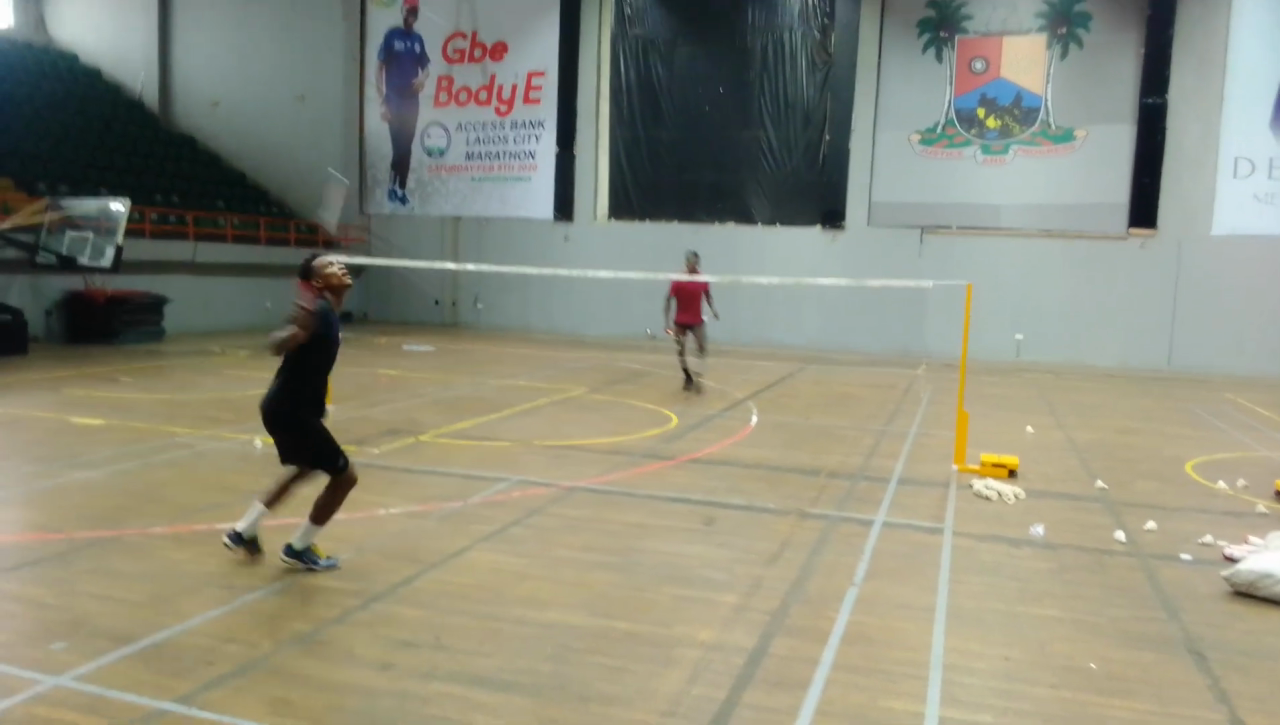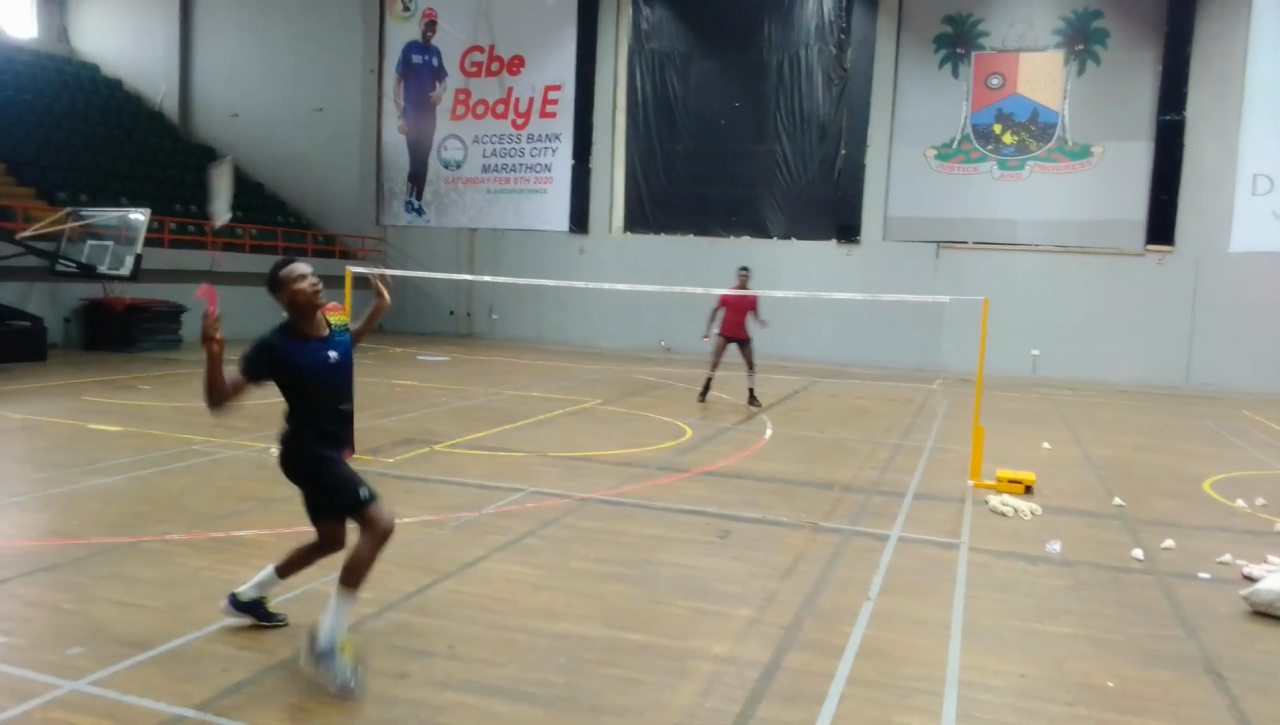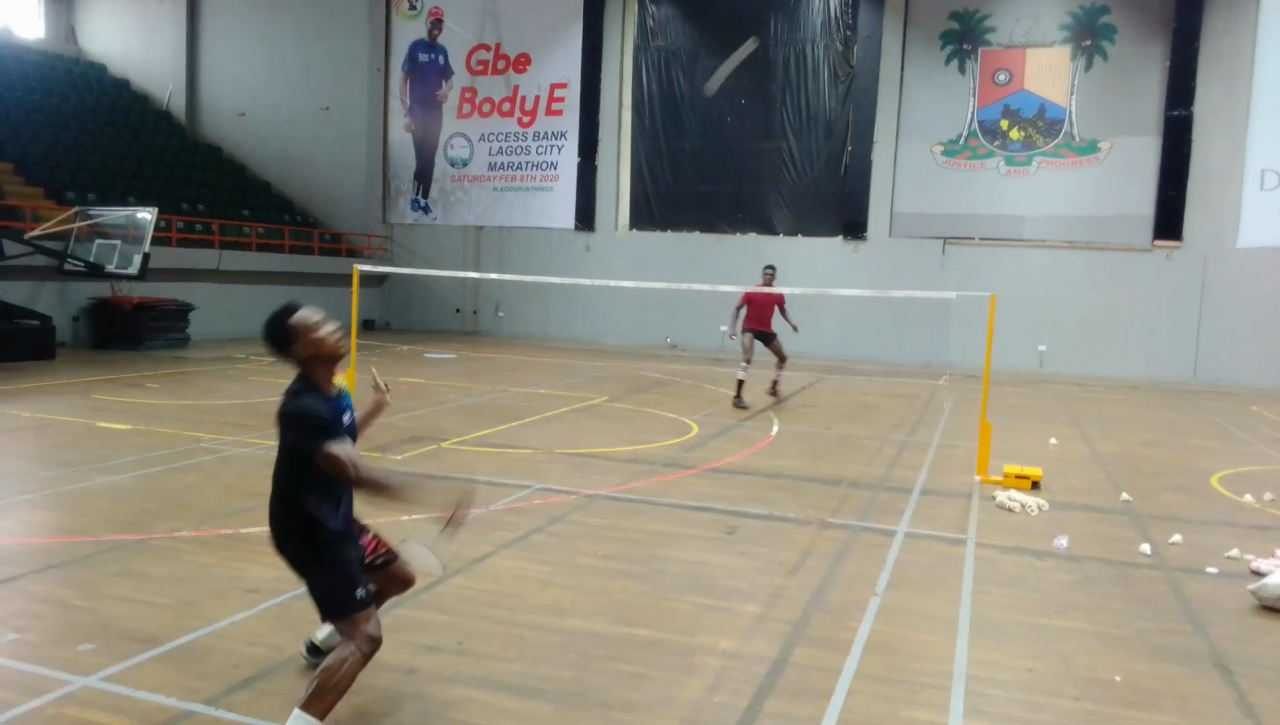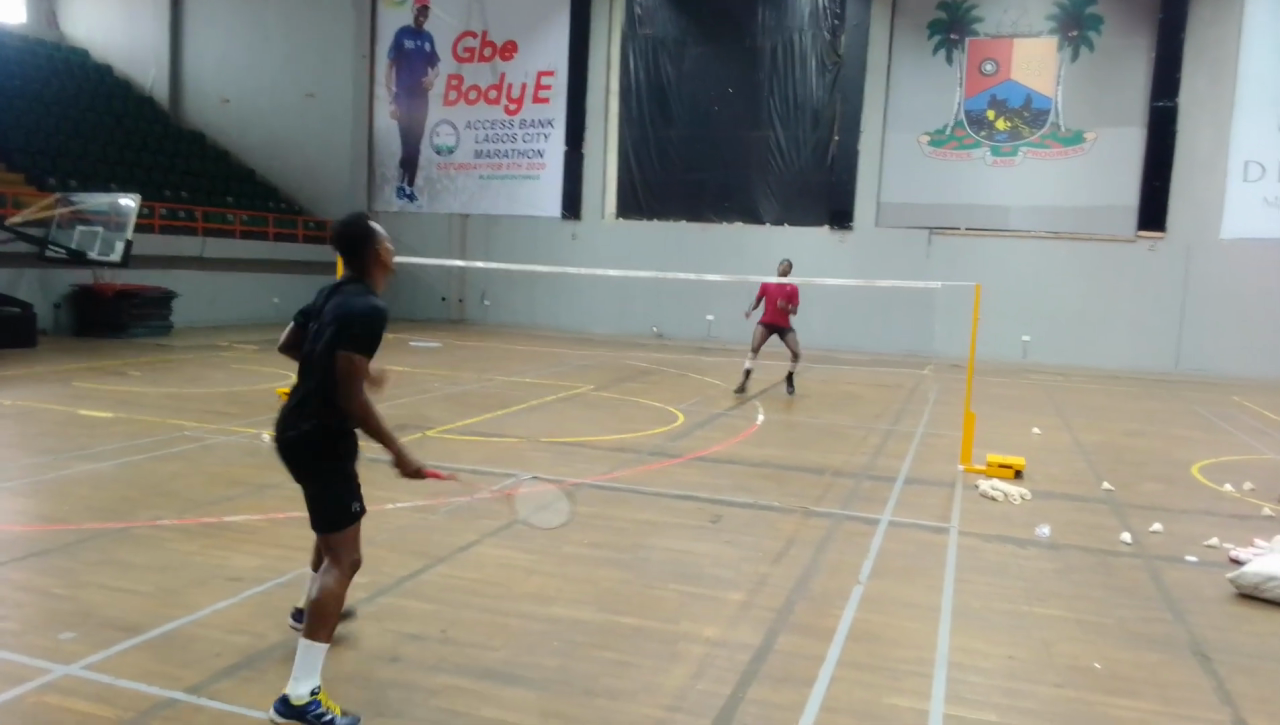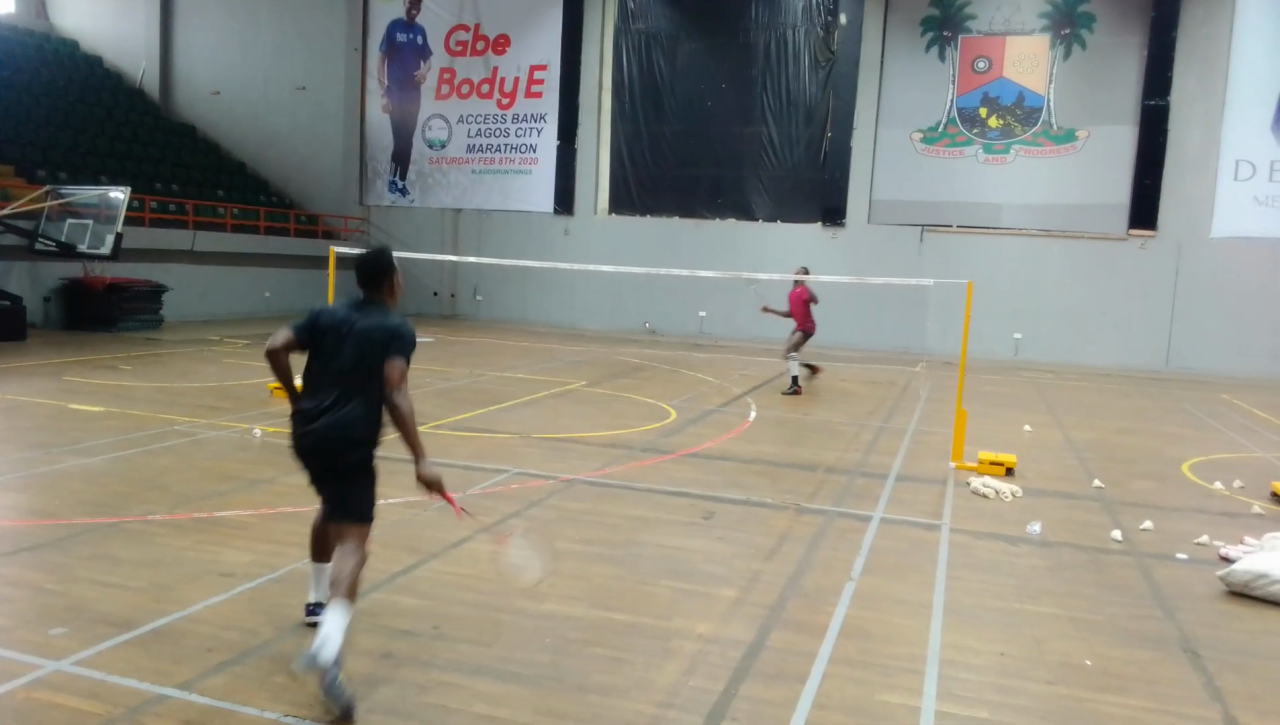
dt=0.3s
person 1, frame 1
left shoulder: (325, 307)
right shoulder: (313, 307)
right elbow: (278, 345)
right wrist: (302, 328)
left hip: (286, 407)
right hip: (293, 412)
left knee: (302, 470)
right knee: (345, 478)
left ankle: (243, 530)
right ankle: (300, 547)
person 1, frame 2
left shoulder: (335, 322)
right shoulder: (275, 346)
right elbow: (218, 400)
left wrist: (376, 311)
right wrist: (214, 353)
left hip: (333, 451)
right hip: (311, 454)
left knee: (331, 539)
right knee: (380, 523)
left ankle: (248, 597)
right ankle: (328, 638)
person 1, frame 3
left shoulder: (330, 392)
right shoulder: (304, 410)
right elbow: (354, 472)
left wrist: (374, 408)
left hip: (332, 524)
right hip: (314, 534)
left knee: (399, 579)
right knee: (363, 636)
left ankle: (329, 641)
person 1, frame 4
left shoulder: (332, 296)
right shoulder: (368, 309)
left elbow: (288, 346)
right elbow: (350, 397)
right wrist: (398, 452)
left hip: (296, 429)
right hip: (319, 439)
left knee: (340, 522)
right knee: (344, 556)
left ankle: (315, 607)
person 1, frame 5
left shoulder: (327, 317)
right shoulder: (397, 329)
left elbow: (275, 350)
right elbow: (395, 396)
left wrist: (297, 399)
right wrist: (422, 462)
left hip: (311, 435)
right hip: (349, 444)
left knee: (333, 510)
right knee: (351, 545)
left ankle: (318, 601)
right ankle: (326, 650)
person 2, frame 1
left shoulder: (418, 39)
right shoulder: (391, 35)
left elbow: (425, 67)
right elbow: (380, 68)
left wrist: (422, 78)
right wrist: (382, 100)
left hip: (412, 100)
right hip: (394, 100)
left knee: (406, 147)
right knee: (399, 147)
left ankle: (401, 191)
right ankle: (392, 190)
person 2, frame 2
left shoulder: (436, 52)
right shoulder: (409, 49)
left elbow: (443, 81)
right elbow: (398, 81)
left wrist: (440, 92)
right wrist: (399, 113)
left hip: (429, 113)
right hip: (411, 112)
left knee: (423, 160)
right knee: (415, 159)
left ankle: (417, 202)
right ankle: (409, 202)
person 2, frame 3
left shoulder: (442, 51)
right shoulder: (415, 47)
left elbow: (449, 79)
right elbow: (404, 80)
left wrist: (446, 90)
right wrist: (406, 112)
left hip: (436, 111)
right hip: (418, 111)
left knee: (430, 158)
right knee: (422, 158)
left ankle: (424, 201)
right ankle: (415, 200)
person 2, frame 4
left shoulder: (428, 37)
right shoulder: (401, 34)
left elbow: (435, 66)
right elbow: (390, 66)
left wrist: (432, 76)
right wrist: (392, 99)
left hip: (421, 98)
right hip: (403, 98)
left knee: (415, 146)
right knee: (407, 145)
left ankle: (409, 188)
right ankle: (401, 187)
person 2, frame 5
left shoulder: (421, 31)
right shoulder: (393, 27)
left elbow: (428, 59)
right elbow: (381, 60)
left wrist: (425, 70)
right wrist: (383, 92)
left hip: (414, 92)
right hip: (396, 92)
left knee: (408, 140)
right knee: (400, 140)
left ankle: (401, 183)
right ankle: (393, 182)
